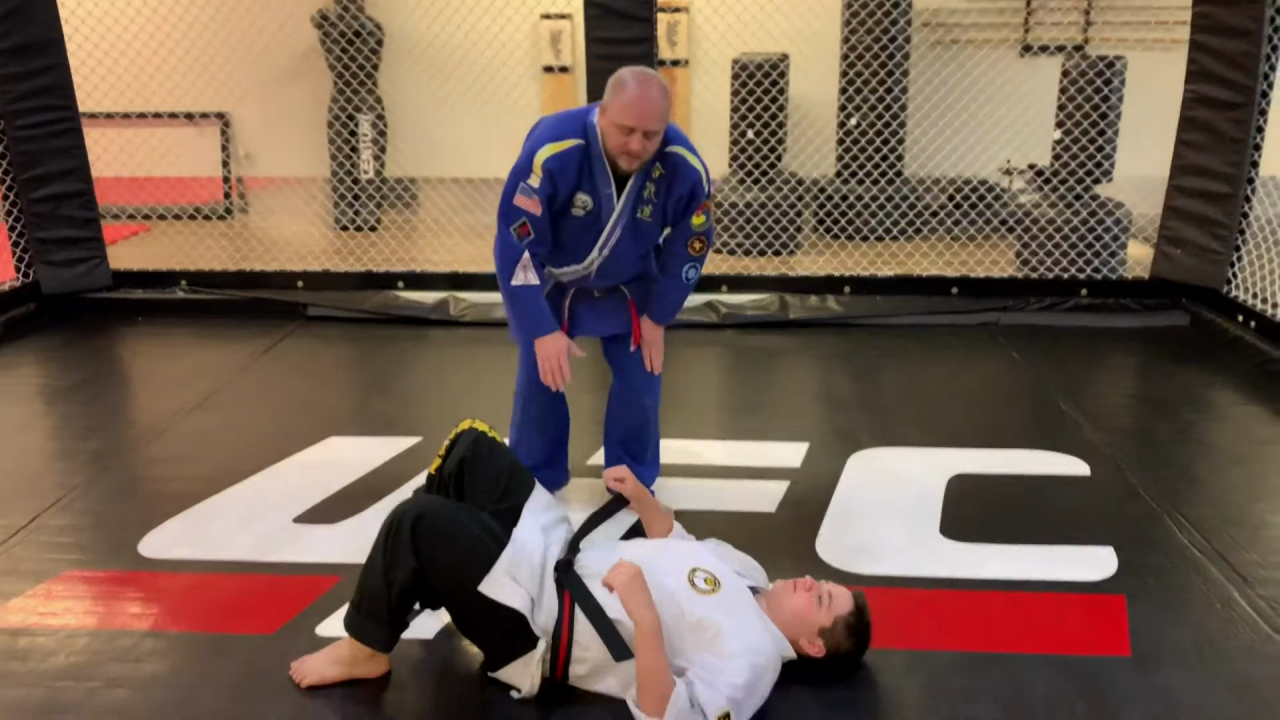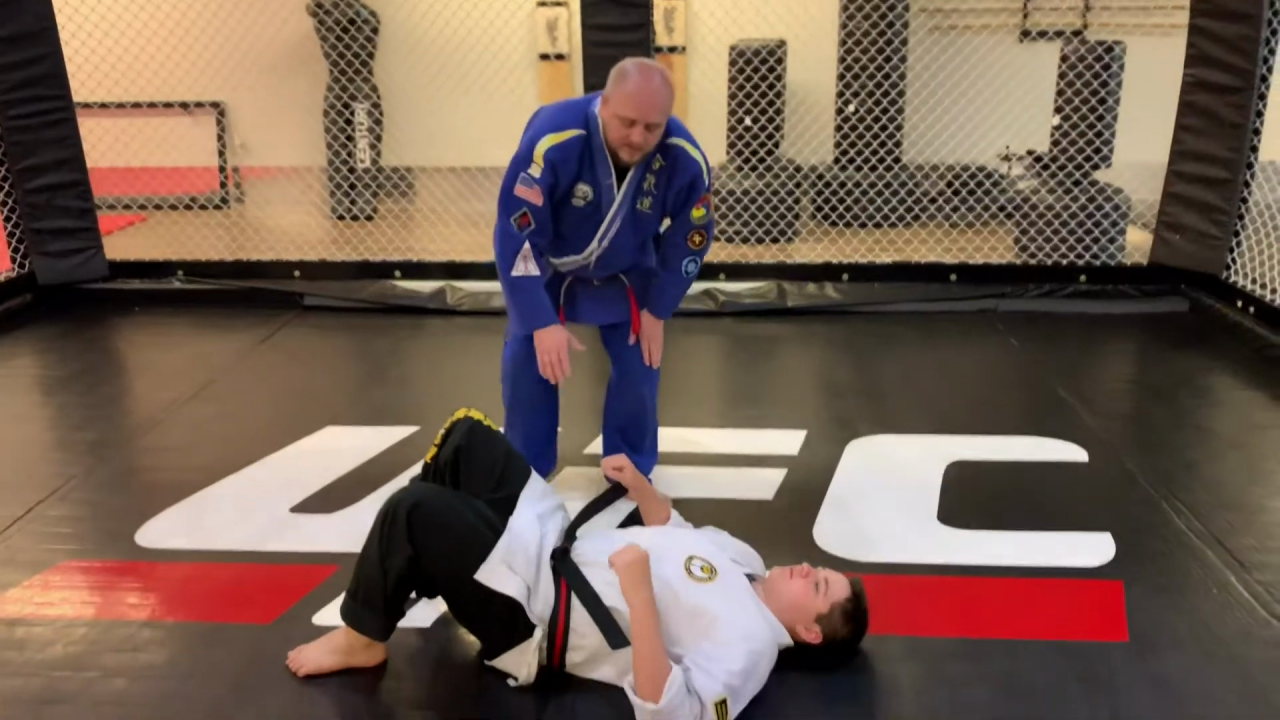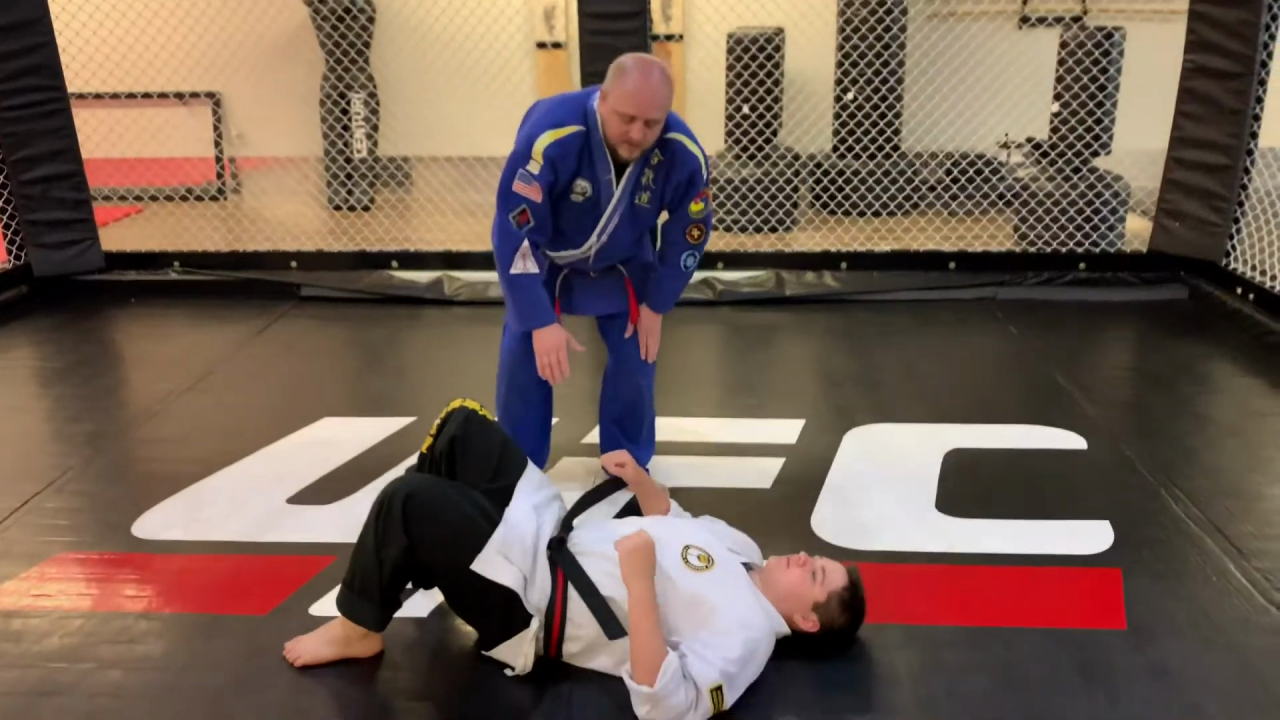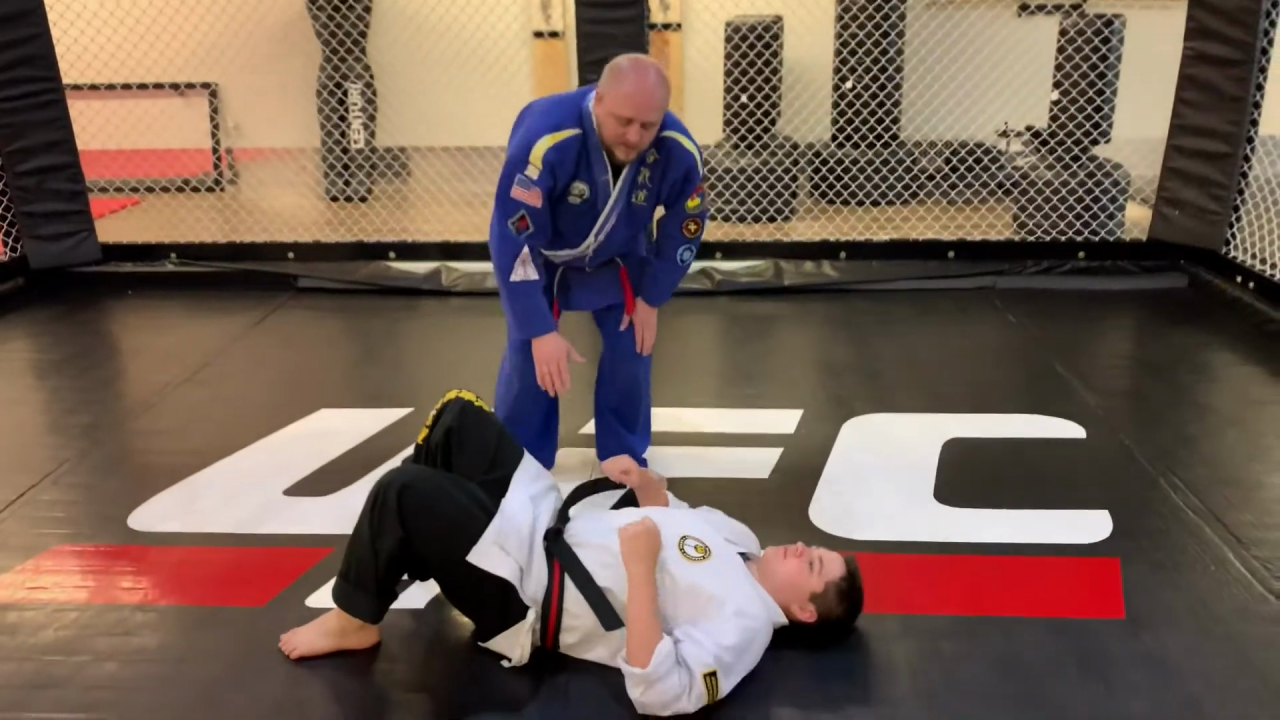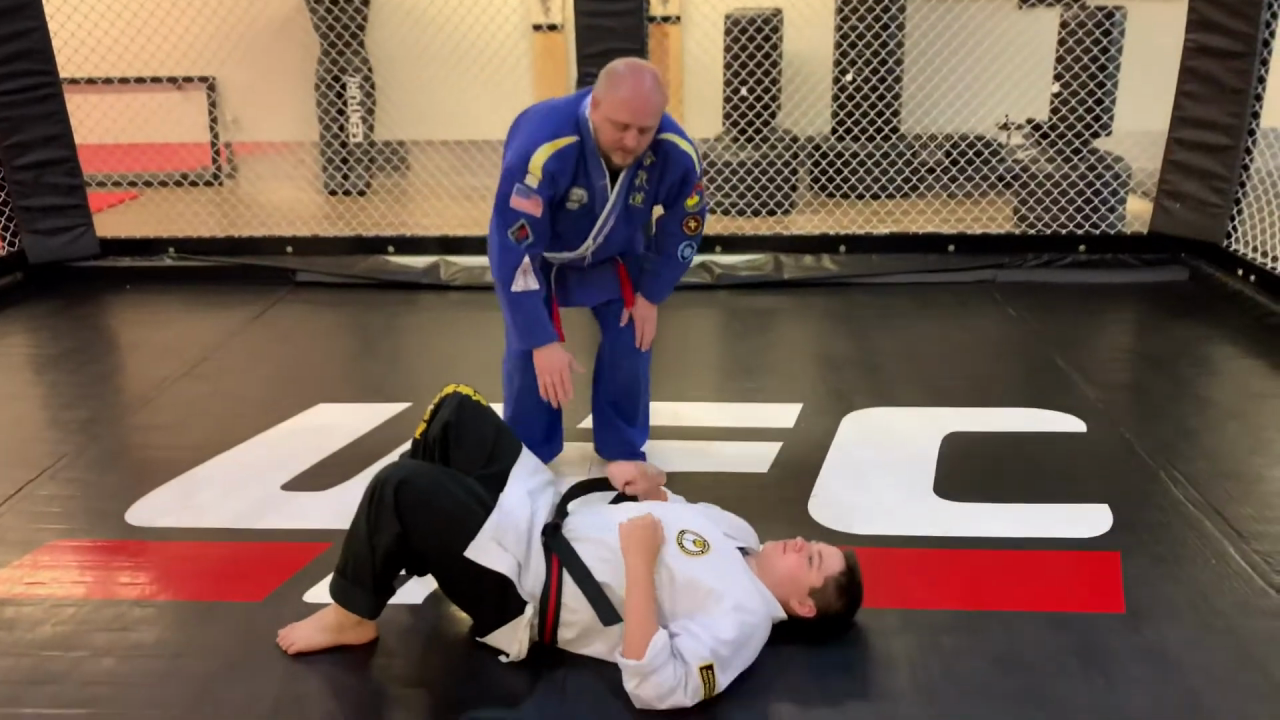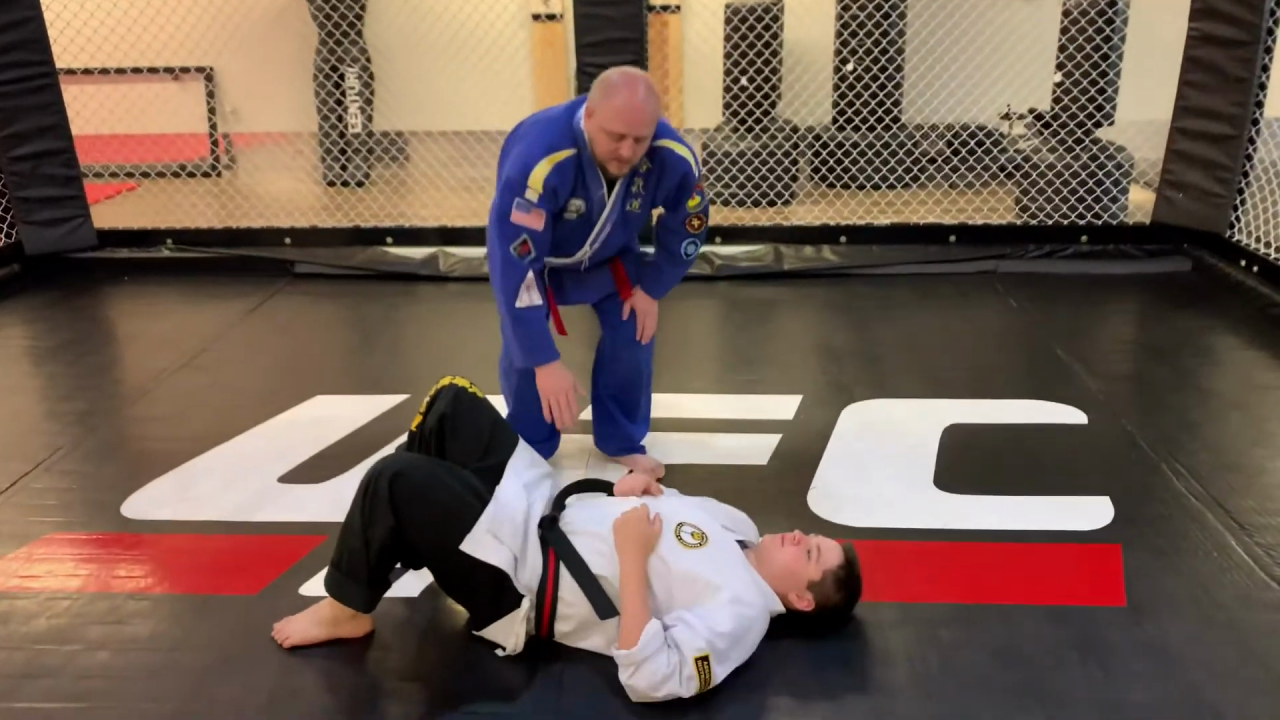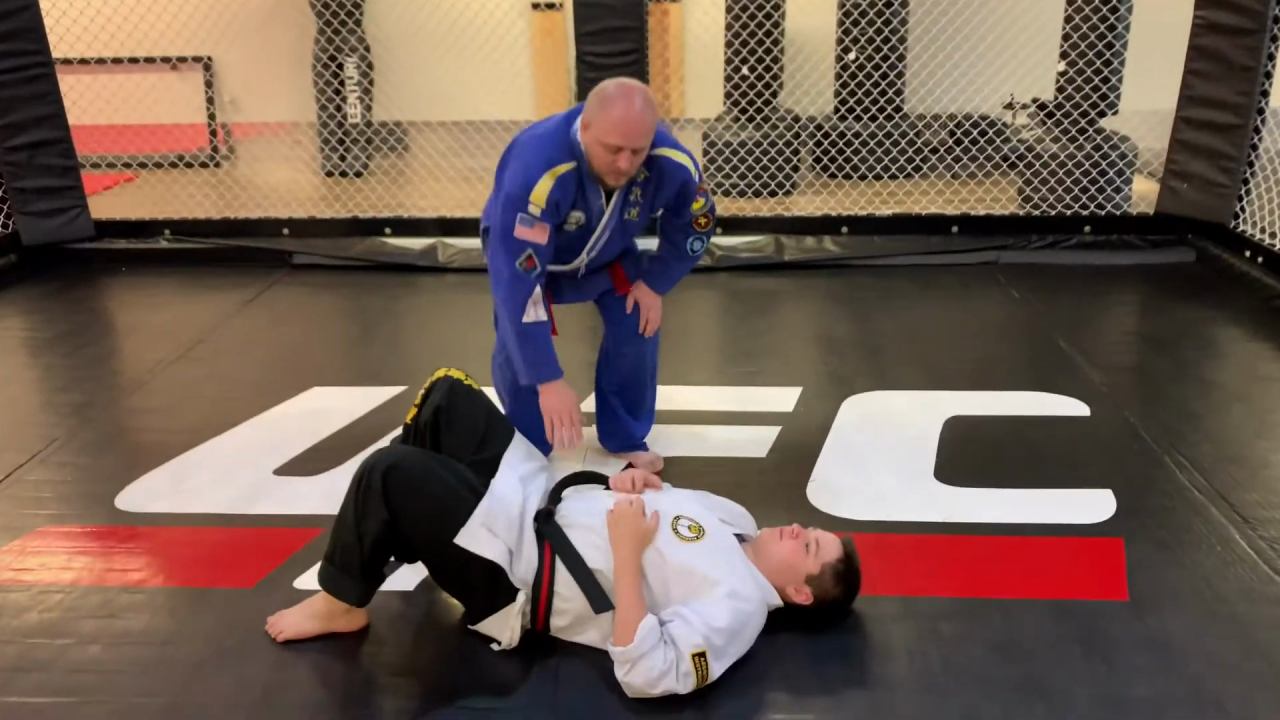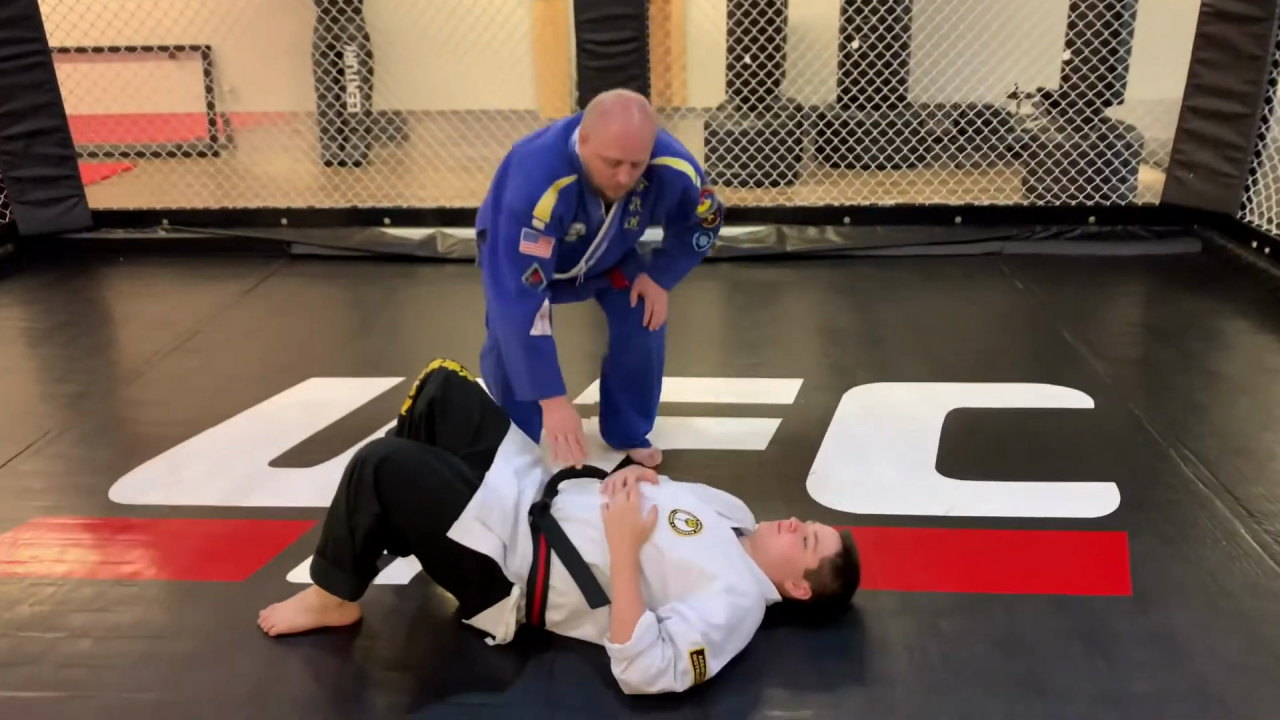
dt=0.1s
person 1, frame 1
left shoulder: (752, 659)
right shoulder: (747, 574)
right elbow: (678, 549)
left wrist: (641, 612)
right wrist: (642, 499)
left hip: (534, 627)
right hip: (562, 556)
left knee: (416, 524)
right knee: (472, 445)
left ankle: (364, 651)
right ankle: (410, 579)
person 1, frame 2
left shoulder: (749, 644)
right shoulder: (745, 562)
right elbow: (676, 537)
left wrist: (640, 596)
right wrist: (641, 489)
left hip: (531, 617)
right hip: (558, 543)
left knee: (411, 513)
right knee: (468, 434)
left ankle: (361, 640)
right ankle: (403, 570)
person 1, frame 3
left shoulder: (747, 634)
right shoulder: (743, 552)
right elbow: (675, 525)
left wrist: (640, 582)
right wrist: (643, 481)
left hip: (526, 603)
right hip: (555, 532)
left knee: (407, 500)
right knee: (463, 425)
left ankle: (358, 629)
right ankle: (403, 559)
person 1, frame 4
left shoulder: (744, 622)
right shoulder: (741, 541)
right elbow: (675, 518)
left wrist: (641, 570)
right wrist: (642, 479)
left hip: (523, 596)
right hip: (551, 521)
left knee: (402, 492)
right knee: (459, 416)
left ankle: (354, 621)
right ankle: (400, 551)
person 1, frame 5
left shoulder: (743, 618)
right shoulder: (740, 535)
left elbow: (654, 685)
right elbow: (672, 511)
left wrist: (640, 563)
right wrist: (645, 479)
left hip: (523, 587)
right hip: (550, 515)
left knee: (399, 487)
right knee: (457, 410)
left ankle: (352, 617)
right ankle: (398, 546)
person 1, frame 6
left shoulder: (740, 611)
right shoulder: (739, 528)
left elbow: (648, 675)
left wrist: (633, 557)
right wrist: (643, 482)
left hip: (518, 583)
right hip: (548, 508)
left knee: (394, 480)
right knee: (453, 402)
left ankle: (347, 610)
right ankle: (395, 537)
person 1, frame 7
left shoulder: (737, 606)
right shoulder: (737, 523)
left elbow: (644, 672)
left wrist: (626, 550)
right wrist: (642, 480)
left hip: (513, 574)
right hip: (542, 501)
left knee: (388, 473)
right knee: (448, 394)
left ankle: (341, 604)
right ankle: (392, 533)
person 1, frame 8
left shoulder: (735, 602)
right shoulder: (736, 517)
left elbow: (641, 669)
left wrist: (623, 547)
right wrist: (638, 476)
left hip: (507, 571)
right hip: (538, 494)
left knee: (381, 466)
right knee: (444, 386)
left ankle: (334, 598)
right ankle: (386, 524)
person 2, frame 1
left shoulder: (685, 168)
right shoulder: (553, 149)
left elbow: (688, 249)
right elbow: (516, 245)
left wrist: (657, 316)
right wrist: (541, 331)
left hip: (629, 287)
right hip: (549, 282)
left knee: (640, 381)
right knee: (537, 382)
right ankle: (535, 486)
person 2, frame 2
left shoulder: (685, 160)
right shoulder: (553, 139)
left elbow: (689, 241)
right elbow: (515, 234)
left wrist: (656, 310)
right wrist: (541, 322)
left hip: (626, 277)
right hip: (548, 271)
left knee: (638, 372)
right knee: (527, 366)
person 2, frame 3
left shoulder: (683, 154)
right shoulder: (550, 134)
left elbow: (687, 237)
right elbow: (514, 232)
left wrist: (655, 304)
right wrist: (541, 322)
left hip: (622, 267)
right hip: (543, 260)
left knee: (636, 358)
right knee: (525, 356)
person 2, frame 4
left shoulder: (679, 152)
right shoulder: (546, 137)
left elbow: (683, 231)
right elbow: (512, 237)
left wrist: (651, 298)
right wrist: (540, 329)
left hip: (616, 259)
right hip: (541, 257)
left knee: (632, 349)
right knee: (528, 360)
left ankle: (624, 456)
person 2, frame 5
left shoulder: (676, 152)
right shoulder: (542, 143)
left elbow: (684, 230)
right elbow: (513, 246)
left wrist: (651, 295)
right wrist: (541, 342)
left hip: (614, 256)
right hip: (539, 254)
left knee: (631, 339)
right knee: (526, 348)
left ankle: (622, 450)
person 2, frame 6
left shoulder: (673, 157)
right shoulder: (539, 155)
left elbow: (687, 227)
right elbow: (514, 261)
left wrist: (652, 288)
right wrist: (545, 361)
left hip: (610, 253)
right hip: (533, 254)
left knee: (633, 335)
right knee: (525, 354)
left ankle: (622, 442)
person 2, frame 7
left shoulder: (671, 162)
right shoulder: (536, 167)
left elbow: (694, 224)
right elbow: (518, 277)
left wrist: (655, 282)
right wrist: (548, 381)
left hip: (608, 249)
right hip: (522, 242)
left knee: (637, 325)
right knee: (519, 346)
left ankle: (625, 437)
person 2, frame 8
left shoulder: (672, 169)
right shoulder: (536, 182)
left elbow: (703, 221)
right elbow: (523, 294)
left wrist: (659, 277)
right wrist: (553, 400)
left hip: (607, 253)
right hip: (518, 248)
left knee: (642, 323)
right knee: (511, 342)
left ankle: (628, 435)
